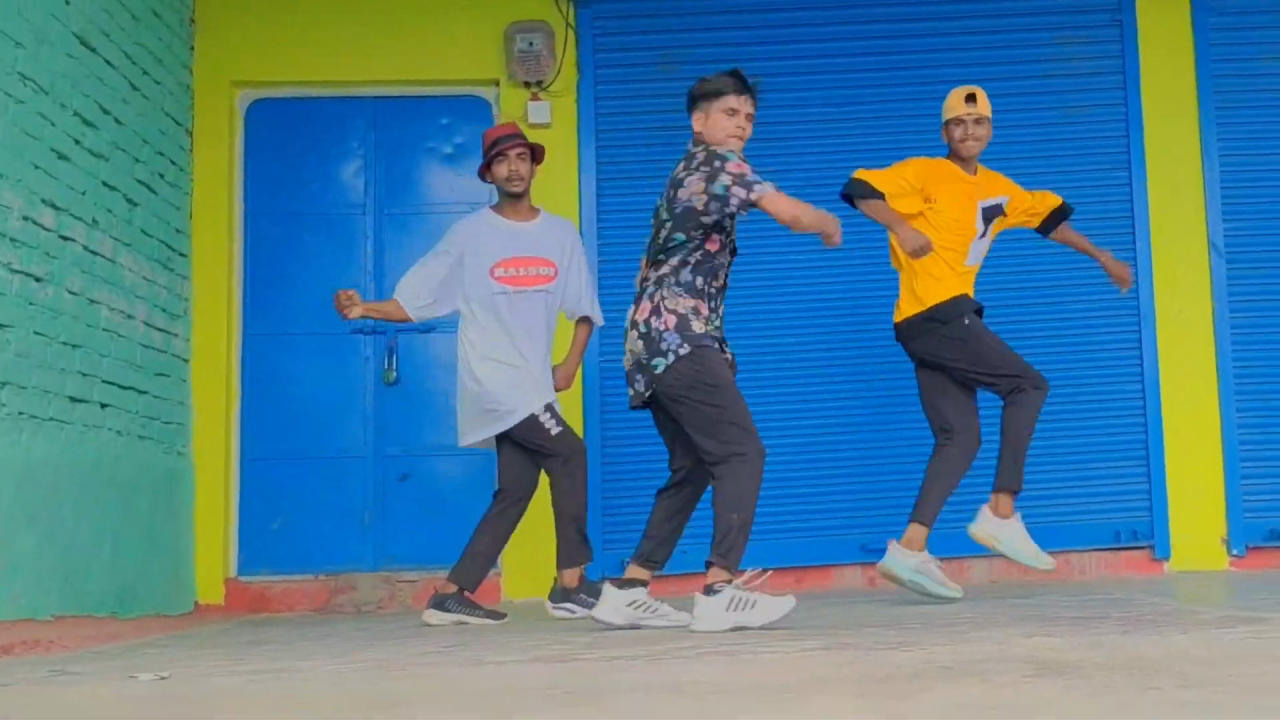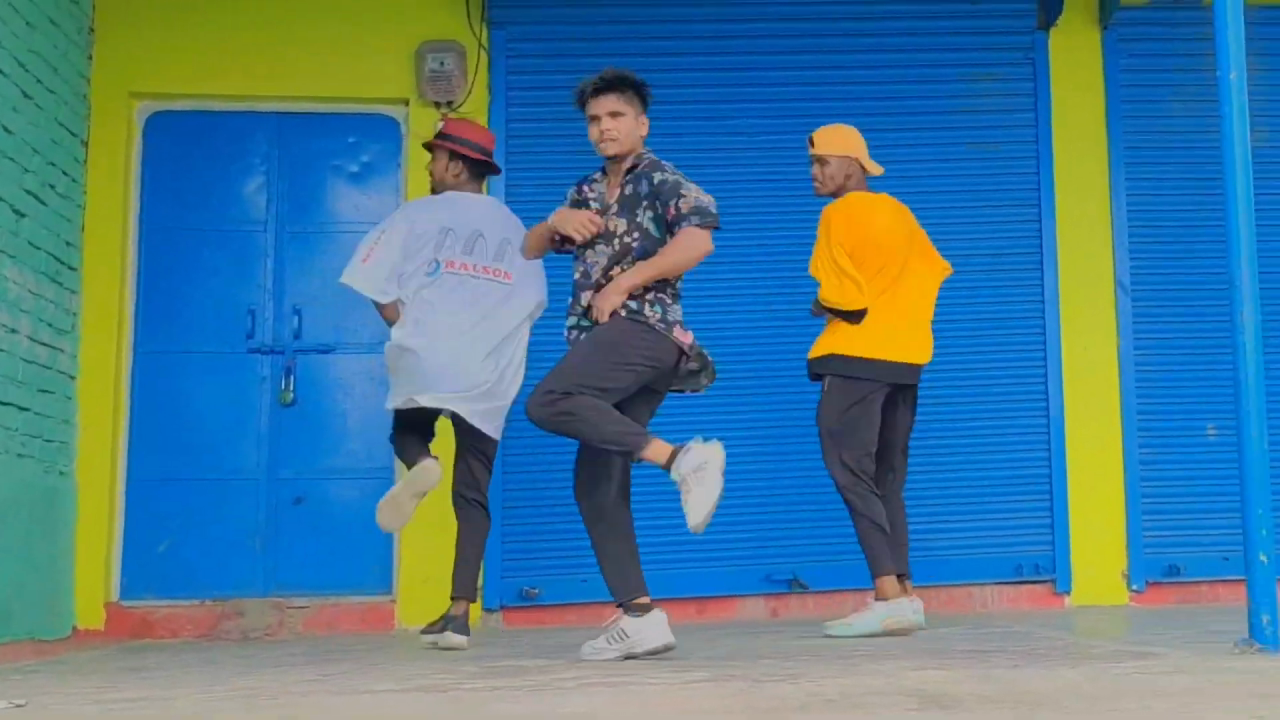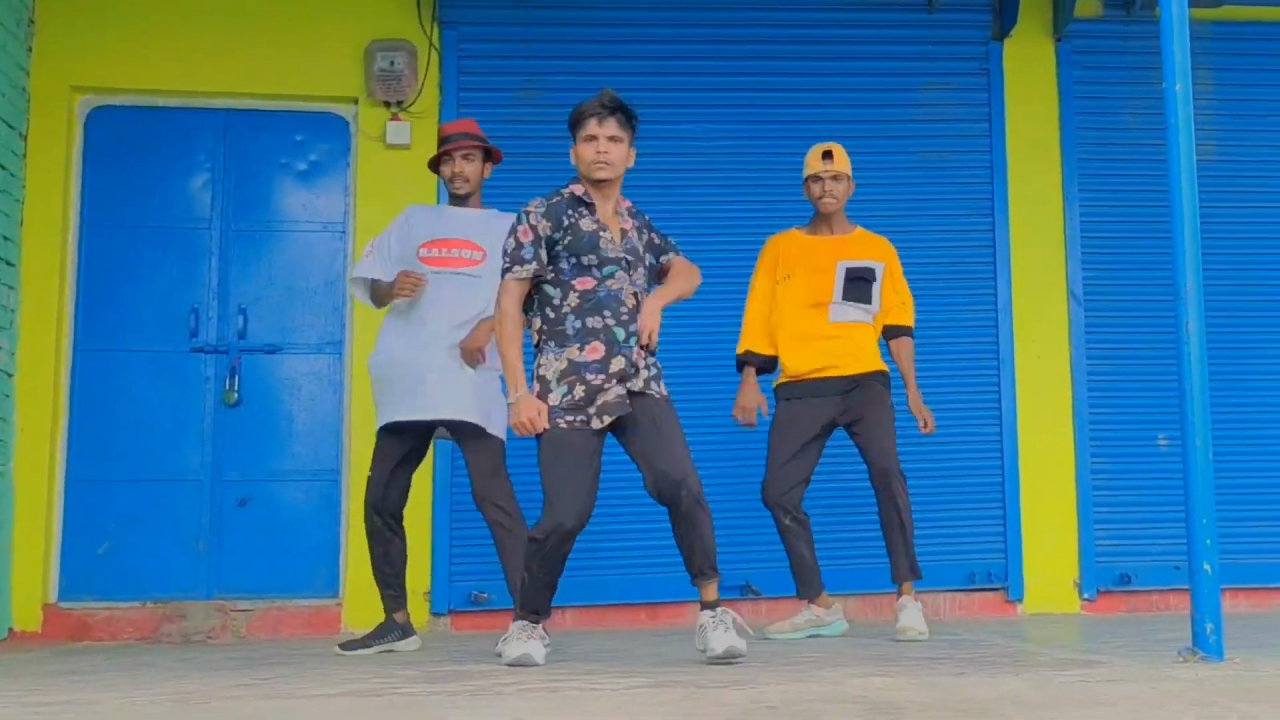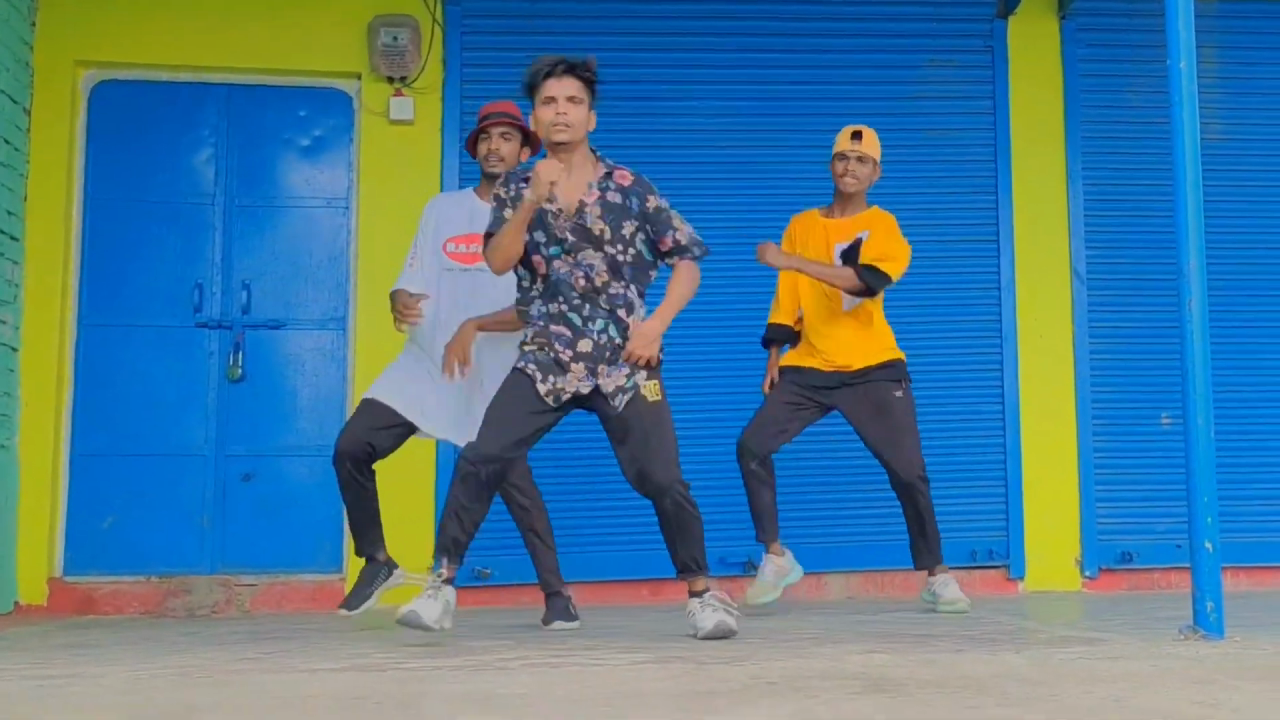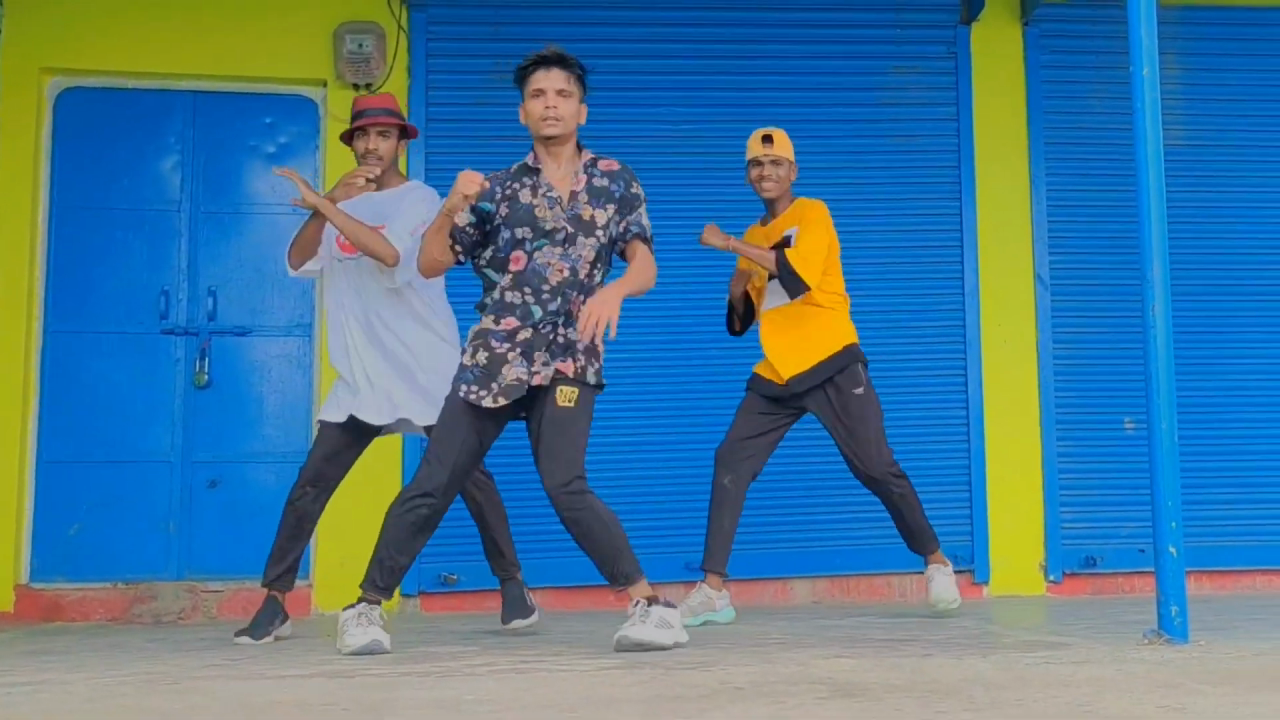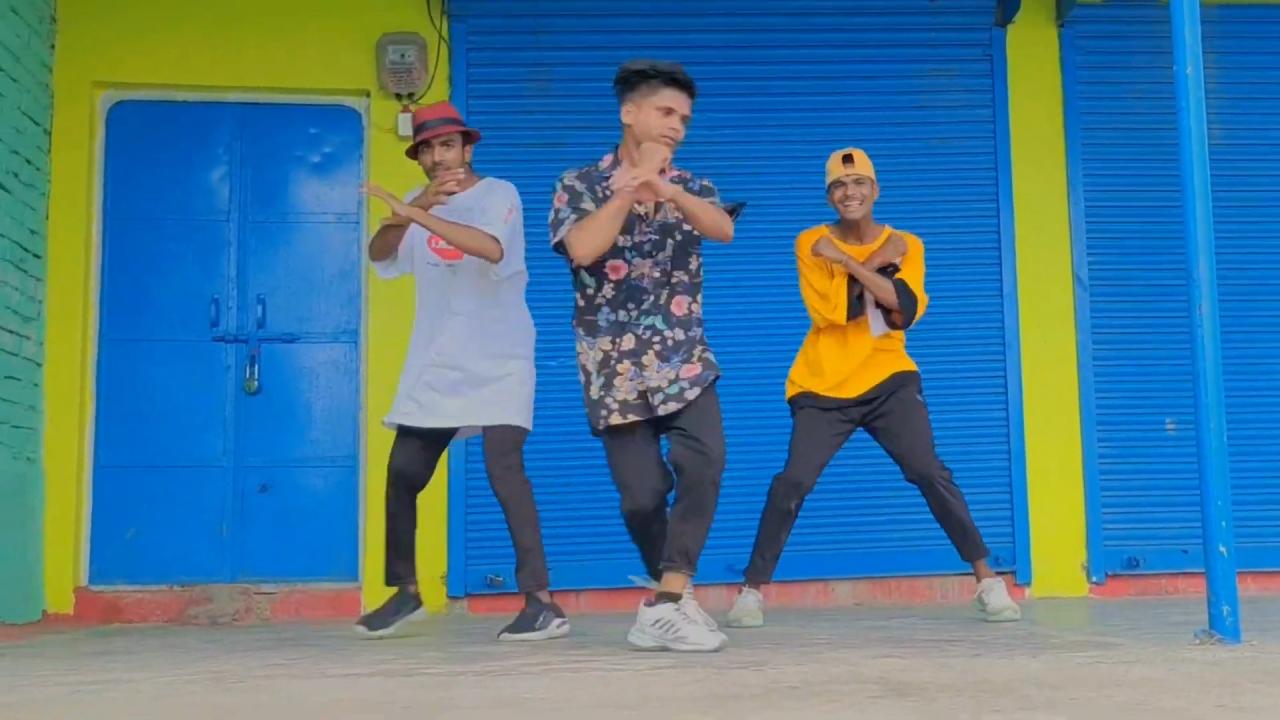
dt=0.3s
person 1, frame 1
left shoulder: (696, 179)
right shoulder: (712, 165)
right elbow: (787, 211)
right wrist: (829, 225)
left hip: (661, 343)
right hip: (677, 340)
left knee: (693, 472)
right knee: (740, 456)
left ankle: (625, 590)
right ankle: (720, 591)
person 1, frame 2
left shoulder: (657, 177)
right shoulder: (589, 192)
left elbow: (699, 235)
right elbow: (532, 248)
left wrist: (626, 281)
right wrist: (564, 224)
left hip: (643, 333)
right hip: (599, 346)
left knee: (547, 405)
right knee: (599, 484)
left ankle: (683, 458)
right ankle: (639, 617)
person 1, frame 3
left shoulder: (636, 224)
right shoulder: (546, 214)
left elbow: (687, 271)
right elbow: (509, 302)
left wrist: (656, 301)
right wrist: (519, 390)
left hip: (637, 379)
right hip: (569, 390)
left knee: (680, 485)
right knee: (565, 517)
left ankle: (714, 612)
right ankle: (528, 623)
person 1, frame 4
left shoulder: (633, 188)
right shoulder: (521, 189)
left elbow: (687, 264)
right elbow: (498, 260)
left wrist: (658, 320)
right wrist: (534, 200)
left hip: (623, 359)
right hip: (546, 356)
left knee: (661, 479)
right knee: (484, 457)
left ankle: (700, 594)
right ankle: (440, 583)
person 1, frame 5
left shoulder: (615, 179)
right shoulder: (495, 188)
left elbow: (644, 265)
right elbow: (430, 266)
left wrist: (613, 292)
right wrist: (454, 203)
left hip: (567, 356)
right hip: (494, 355)
left knee: (564, 483)
right knee: (432, 484)
left ankle: (650, 603)
right ankle: (367, 606)
person 1, frame 6
left shoulder: (686, 183)
right shoulder: (580, 185)
left elbow: (721, 229)
right elbow: (584, 250)
left wrist: (665, 187)
right wrist: (632, 187)
left hip: (680, 349)
right hip: (613, 359)
left knee: (702, 456)
right knee: (641, 494)
left ankle: (670, 602)
right ankle: (669, 591)
person 2, frame 1
left shoulder: (562, 233)
right shoulder: (466, 234)
left elbow: (584, 308)
right elbow: (413, 302)
left wrist: (571, 363)
right wrist: (365, 309)
left hip: (532, 382)
right hip: (490, 377)
left knee: (515, 491)
right knee: (569, 453)
left ankle: (452, 594)
right ankle: (570, 582)
person 2, frame 2
left shoulder: (419, 213)
right shoulder: (514, 227)
left elbow: (372, 286)
right elbow: (533, 302)
left wrist: (396, 319)
left hip: (427, 360)
right hip: (490, 373)
left knee: (410, 435)
right knee: (472, 489)
left ankle: (416, 471)
right ankle: (456, 612)
person 2, frame 3
left shoulder: (507, 227)
right shoulder: (411, 220)
right elbow: (369, 285)
left wrist: (487, 326)
right wrist: (392, 288)
left hip: (470, 381)
right hip: (408, 383)
left knee: (492, 493)
right knee: (381, 502)
right ankle: (396, 620)
person 2, frame 4
right shoulder: (442, 208)
right elbow: (408, 283)
left wrist: (473, 326)
right wrist: (401, 302)
left hip: (488, 377)
right hip: (420, 366)
left knee: (516, 485)
right knee: (350, 451)
left ankle: (557, 594)
right ankle: (375, 565)
person 2, frame 5
left shoulder: (422, 198)
right shoulder: (344, 198)
left elbow: (392, 256)
right elbow: (299, 263)
left wrist: (323, 205)
right wrist: (330, 200)
left hip: (429, 363)
right hip: (360, 371)
left knee: (465, 472)
right knee: (313, 479)
left ankle: (512, 584)
right ankle: (275, 602)
person 2, frame 6
left shoulder: (500, 197)
right shoulder: (421, 201)
left elbow: (493, 250)
right elbow: (380, 260)
left wrist: (425, 220)
right wrist: (409, 210)
left hip: (500, 362)
right hip: (436, 364)
left knee: (505, 475)
right knee: (402, 473)
left ankle: (541, 602)
right ankle: (404, 589)
person 3, frame 1
left shoulder: (998, 186)
right shoulder: (920, 173)
left elbow: (1050, 214)
right elbow: (859, 188)
left wrist: (1104, 258)
right wrist: (899, 227)
left hip: (944, 321)
right hip: (936, 316)
left knee: (958, 436)
right knee: (1029, 386)
left ankle: (910, 549)
right ankle: (999, 514)
person 3, frame 2
left shoulder: (838, 214)
right shoulder: (898, 215)
left elbow: (839, 301)
right elbow: (937, 274)
left wrist: (834, 306)
left hip: (854, 360)
right hip: (907, 360)
left knee: (846, 468)
right knee: (885, 479)
left ankle: (891, 597)
right ankle: (900, 596)
person 3, frame 3
left shoulder: (879, 250)
right shoulder: (780, 249)
left elbow: (897, 327)
right elbow: (760, 322)
left wrist: (914, 394)
right wrist: (748, 381)
left hip: (864, 382)
right hip: (802, 390)
left knee: (886, 472)
right knee: (778, 493)
left ankle: (907, 596)
right ankle: (819, 608)
person 3, frame 4
left shoulder: (881, 224)
right shoulder: (802, 227)
left elbow: (874, 280)
right elbow: (787, 302)
left wrist: (798, 262)
right wrist: (774, 360)
left hip: (872, 370)
right hip: (809, 371)
left knee: (909, 473)
right knee: (752, 446)
left ankle: (935, 574)
right ankle: (775, 556)
person 3, frame 5
left shoulder: (813, 214)
right shoulder: (760, 237)
left elbow: (796, 276)
right elbow: (742, 321)
left wrist: (729, 244)
right wrist: (738, 292)
left hip: (831, 368)
right hip: (776, 377)
left knee: (877, 467)
right knee: (730, 463)
left ankle: (936, 563)
right ankle: (713, 589)
person 3, frame 6
left shoulder: (904, 244)
right shoulder: (811, 245)
left elbow: (905, 309)
right elbow: (828, 313)
left wrist: (854, 262)
right wrist: (878, 263)
left hip: (890, 380)
right hip: (824, 387)
left knee: (928, 470)
right knee: (792, 483)
left ankle: (987, 580)
right ankle: (752, 589)
